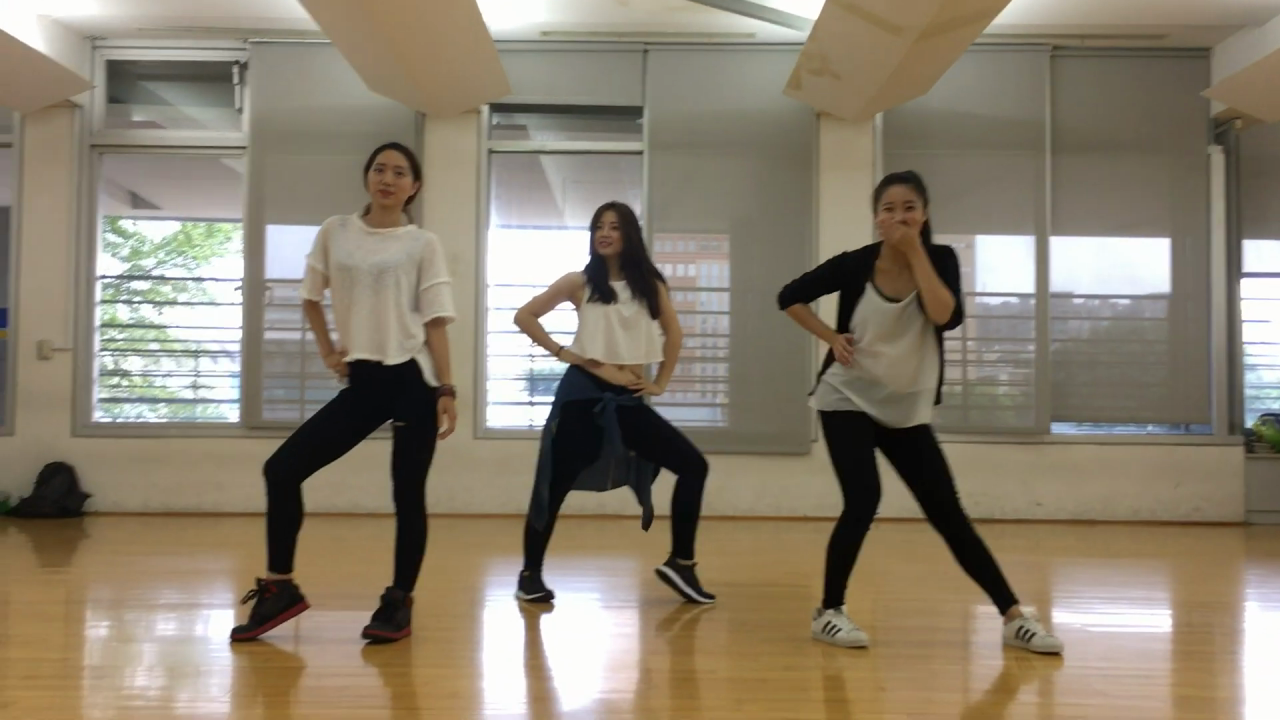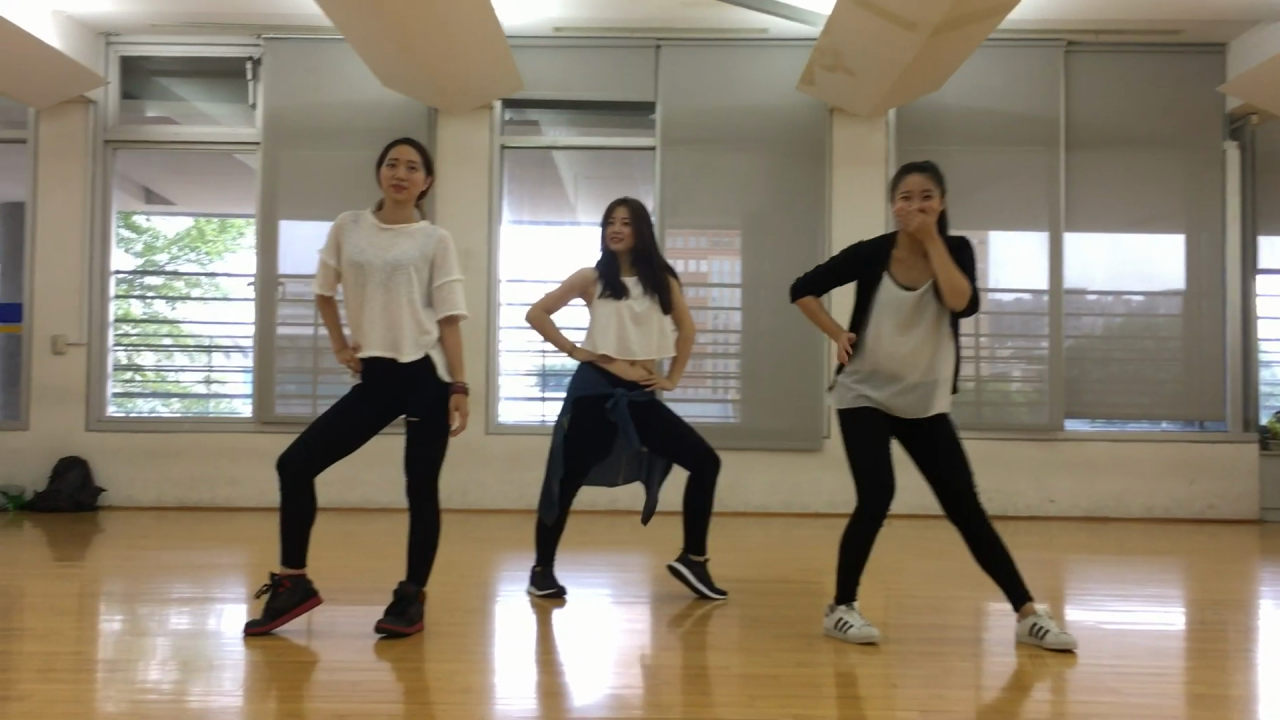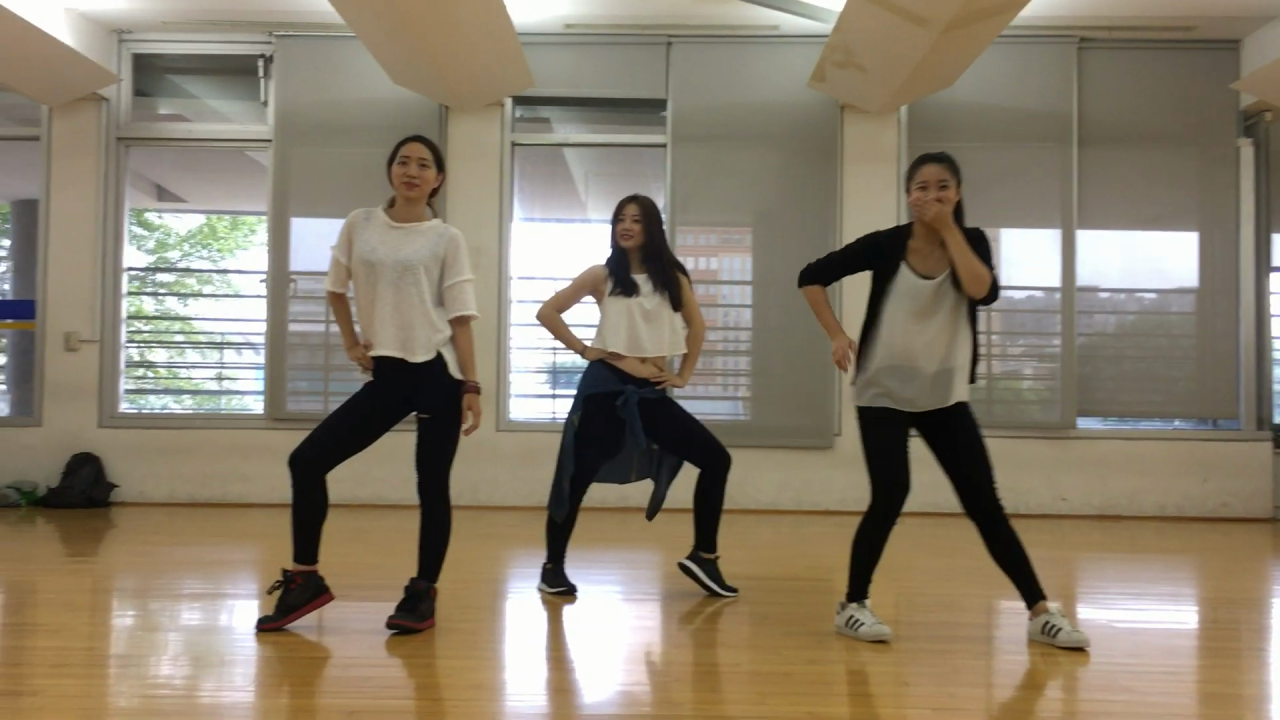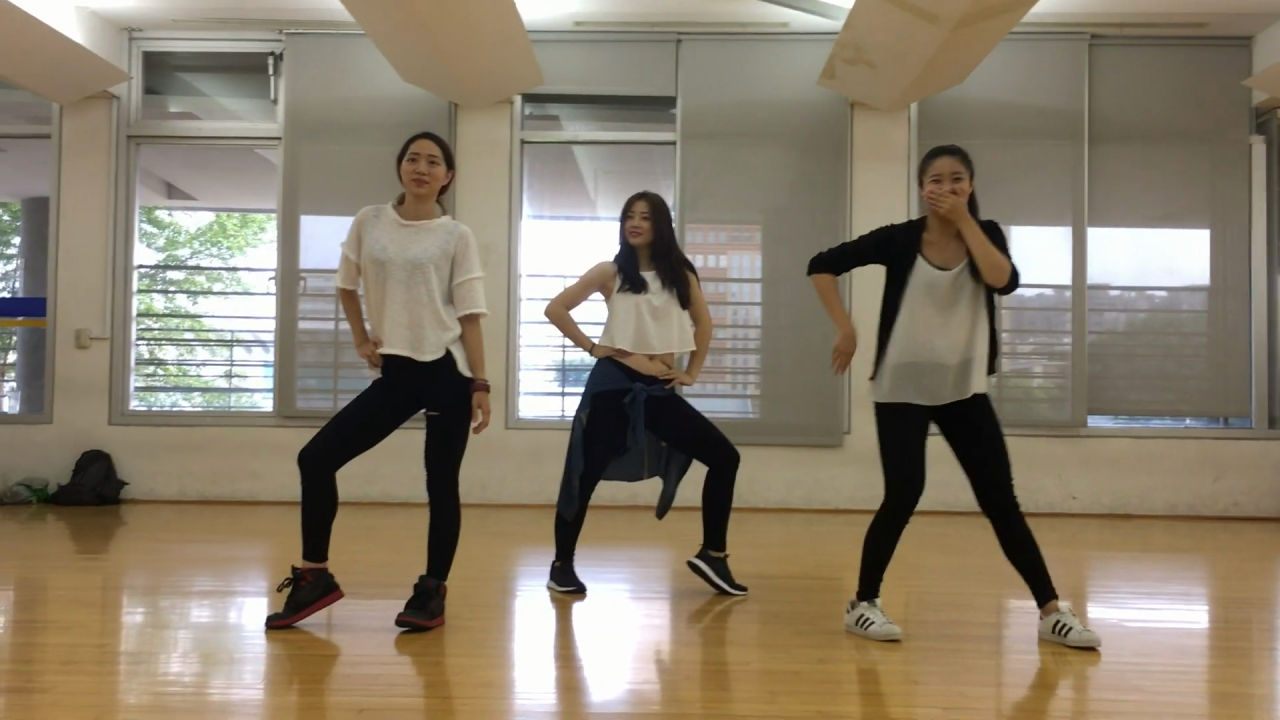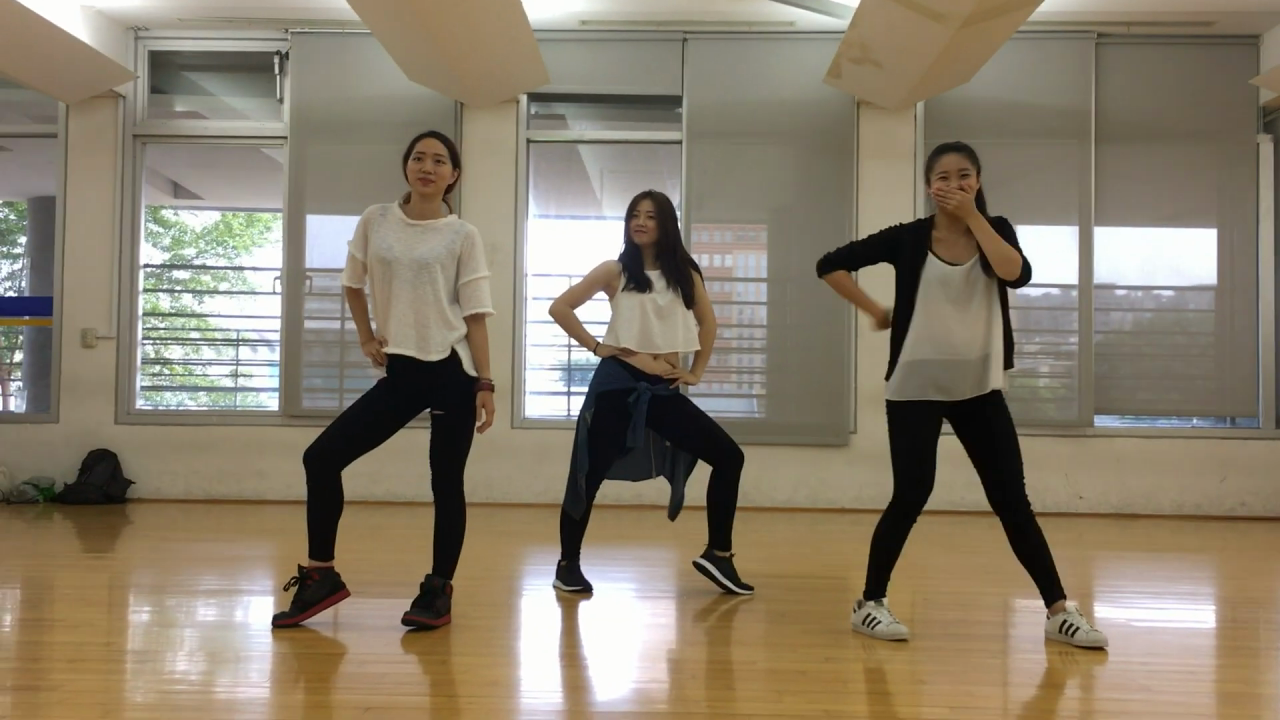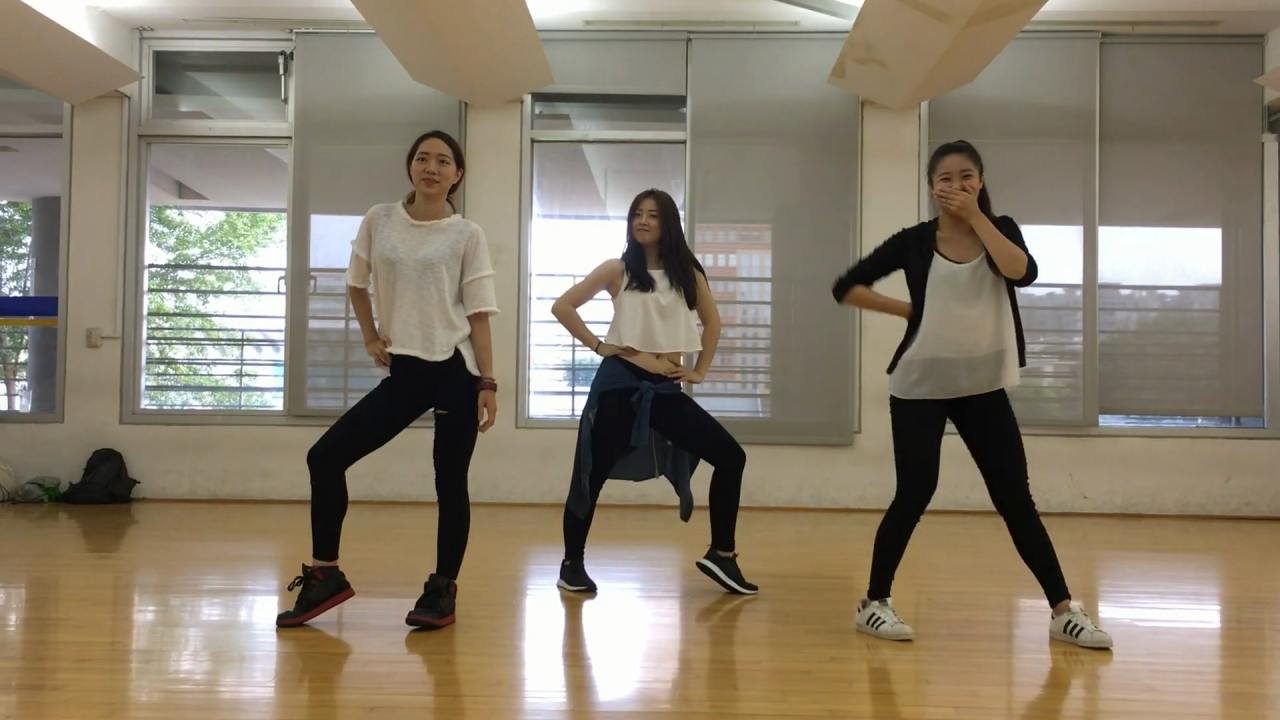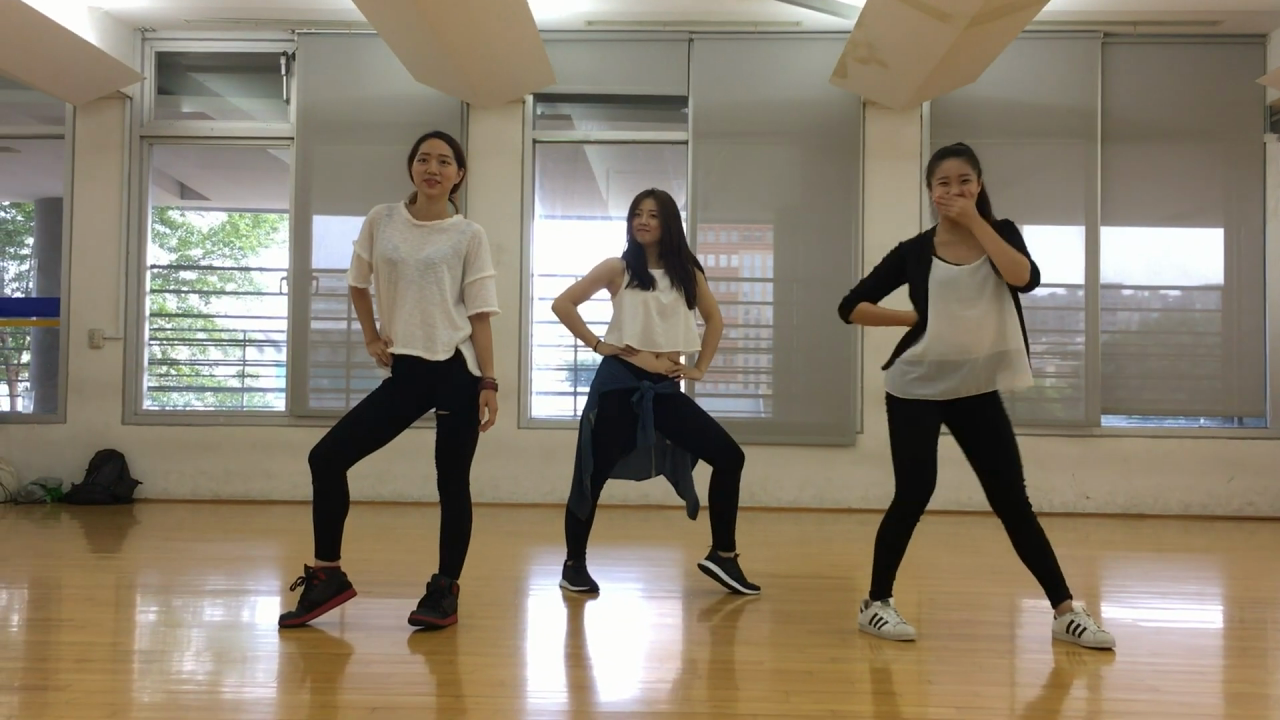
dt=0.1s
person 1, frame 1
left shoulder: (423, 245)
right shoulder: (335, 232)
left elbow: (435, 322)
right elbow: (312, 298)
left wrist: (447, 390)
right wrist: (328, 353)
left hip: (413, 380)
right hip: (361, 381)
left knee: (408, 491)
right knee: (282, 469)
left ankle: (399, 601)
right ankle: (280, 588)
person 1, frame 2
left shoulder: (436, 240)
right shoulder: (348, 228)
left elbow: (448, 319)
right elbow: (325, 293)
left wrist: (459, 387)
right wrist: (341, 348)
left hip: (426, 376)
right hip: (374, 377)
left knee: (421, 487)
right knee: (296, 464)
left ankle: (412, 596)
right ankle: (293, 582)
person 1, frame 3
left shoulder: (447, 239)
right shoulder: (359, 226)
left elbow: (460, 318)
right elbow: (336, 290)
left wrist: (471, 386)
right wrist: (352, 345)
left hip: (437, 374)
right hip: (385, 376)
left knee: (432, 484)
right knee: (307, 461)
left ankle: (423, 592)
right ankle: (305, 578)
person 1, frame 4
left shoulder: (457, 236)
right shoulder: (368, 223)
left elbow: (469, 316)
right elbow: (347, 287)
left wrist: (480, 384)
right wrist: (362, 342)
left hip: (446, 372)
right hip: (394, 373)
left knee: (441, 482)
right knee: (316, 458)
left ankle: (432, 590)
right ankle: (315, 576)
person 1, frame 5
left shoulder: (463, 236)
right shoulder: (375, 221)
left elbow: (474, 316)
right elbow: (353, 285)
left wrist: (485, 384)
right wrist: (367, 340)
left hip: (452, 371)
right hip: (399, 372)
left knee: (446, 481)
right knee: (321, 457)
left ankle: (438, 589)
right ankle: (322, 575)
person 1, frame 6
left shoulder: (467, 235)
right shoulder: (378, 221)
left elbow: (478, 315)
right elbow: (358, 284)
left wrist: (487, 383)
right wrist: (371, 340)
left hip: (455, 371)
right hip: (403, 372)
left knee: (450, 481)
right knee: (325, 457)
left ankle: (442, 589)
right ankle: (327, 574)
person 1, frame 7
left shoulder: (469, 236)
right shoulder: (381, 221)
left elbow: (480, 315)
right elbow: (359, 284)
left wrist: (488, 383)
right wrist: (372, 340)
left hip: (457, 371)
right hip: (405, 373)
left knee: (452, 480)
right knee: (327, 457)
left ankle: (445, 589)
right ankle: (328, 575)
person 2, frame 1
left shoulder: (940, 260)
right shoulder: (855, 264)
left elbow: (946, 316)
right elbow: (790, 297)
left wrist: (915, 253)
right wrist: (832, 338)
left hip: (907, 410)
right hip: (847, 401)
left knee: (948, 513)
right knee: (862, 502)
left ankle: (1014, 616)
right ankle: (829, 611)
person 2, frame 2
left shoulder: (955, 250)
right shoulder: (871, 254)
left elbow: (962, 304)
right elbow: (802, 290)
left wrist: (932, 241)
right wrist: (839, 336)
left hip: (926, 402)
right hip: (866, 396)
left knee: (966, 507)
right knee: (876, 498)
left ankle: (1028, 613)
right ankle: (841, 608)
person 2, frame 3
left shoulder: (971, 241)
right shoulder: (885, 245)
left elbow: (983, 290)
right elbow: (812, 276)
left wrist: (948, 229)
right wrist: (838, 337)
left hip: (945, 396)
right hip: (883, 393)
left knee: (984, 503)
right knee: (889, 497)
left ankle: (1041, 612)
right ankle: (852, 605)
person 2, frame 4
left shoulder: (986, 233)
right shoulder: (900, 238)
left elbow: (1003, 281)
right elbow: (822, 266)
left wrist: (965, 221)
right wrist: (845, 328)
left hip: (965, 390)
right hip: (902, 390)
left knee: (1000, 499)
right knee: (903, 494)
left ankle: (1051, 611)
right ankle: (863, 604)
person 2, frame 5
left shoulder: (995, 230)
right shoulder: (908, 238)
left elbow: (1016, 273)
right elbow: (830, 265)
left wrist: (972, 215)
right wrist: (877, 310)
left hip: (979, 389)
right hip: (915, 388)
left knee: (1012, 499)
right knee: (912, 493)
left ankle: (1059, 611)
right ankle: (870, 603)
person 2, frame 6
left shoulder: (1000, 229)
right shoulder: (915, 241)
left elbow: (1021, 271)
right elbow: (845, 287)
left wrist: (975, 216)
right wrist: (907, 308)
left hip: (984, 388)
right hip: (920, 386)
left knee: (1016, 499)
right knee: (914, 492)
left ankle: (1064, 611)
right ankle: (874, 603)
person 2, frame 7
left shoulder: (1000, 233)
right shoulder: (914, 250)
left elbow: (1024, 277)
right elbow: (851, 307)
left wrist: (974, 221)
right wrist: (915, 316)
left hip: (979, 391)
right hip: (917, 388)
left knee: (1013, 501)
right knee: (914, 493)
left ankle: (1066, 611)
right ankle: (876, 603)
person 3, frame 1
left shoulder: (650, 284)
right shoulder: (580, 282)
left elbow: (673, 334)
right elbow: (524, 316)
left wrist: (661, 382)
right wrist: (562, 353)
left hip: (629, 399)
right hip: (584, 393)
left knee: (693, 466)
right knee: (557, 484)
left ankle: (681, 563)
right ankle: (530, 575)
person 3, frame 2
left shoulder: (662, 280)
right shoulder: (592, 278)
left elbow: (686, 329)
right elbow: (536, 313)
left wrist: (673, 377)
right wrist: (573, 351)
left hip: (641, 395)
right hip: (597, 389)
left knee: (705, 462)
right knee: (568, 479)
left ankle: (693, 559)
right ankle: (542, 569)
person 3, frame 3
left shoulder: (672, 277)
right shoulder: (602, 275)
left elbow: (696, 326)
right elbow: (547, 312)
left wrist: (684, 374)
right wrist: (584, 350)
left hip: (652, 392)
right hip: (607, 386)
left knee: (716, 459)
right knee: (578, 476)
left ankle: (703, 557)
right ankle: (553, 567)
person 3, frame 4
left shoulder: (680, 274)
right shoulder: (610, 272)
left elbow: (703, 324)
right elbow: (555, 308)
left wrist: (692, 372)
right wrist: (592, 348)
left hip: (660, 390)
right hip: (615, 384)
left knee: (725, 457)
right knee: (587, 474)
left ankle: (712, 555)
right ankle: (562, 565)
person 3, frame 5
left shoulder: (685, 273)
right shoulder: (615, 271)
left elbow: (708, 323)
right elbow: (560, 307)
left wrist: (696, 371)
right wrist: (596, 347)
left hip: (664, 389)
right hip: (618, 383)
left knee: (729, 457)
right knee: (590, 473)
left ankle: (718, 555)
right ankle: (568, 565)
person 3, frame 6
left shoulder: (687, 273)
right shoulder: (618, 269)
left elbow: (712, 322)
right elbow: (562, 306)
left wrist: (700, 370)
right wrist: (598, 346)
left hip: (666, 388)
right hip: (621, 382)
left knee: (730, 456)
right knee: (593, 473)
left ankle: (721, 555)
right ankle: (572, 564)
person 3, frame 7
left shoulder: (688, 272)
right shoulder: (618, 268)
left elbow: (714, 319)
right elbow: (562, 304)
left wrist: (700, 368)
right wrist: (599, 345)
left hip: (665, 388)
right hip: (620, 383)
left knee: (729, 457)
right knee: (594, 473)
left ankle: (722, 556)
right ankle: (574, 564)
